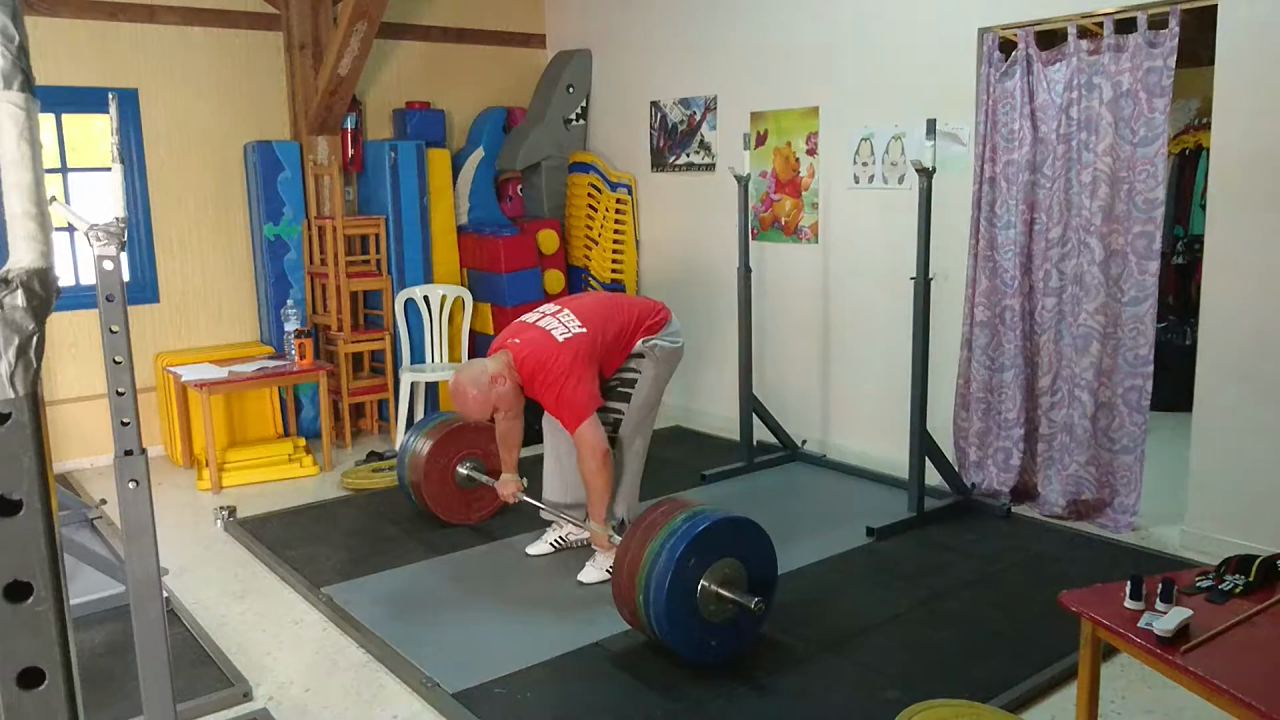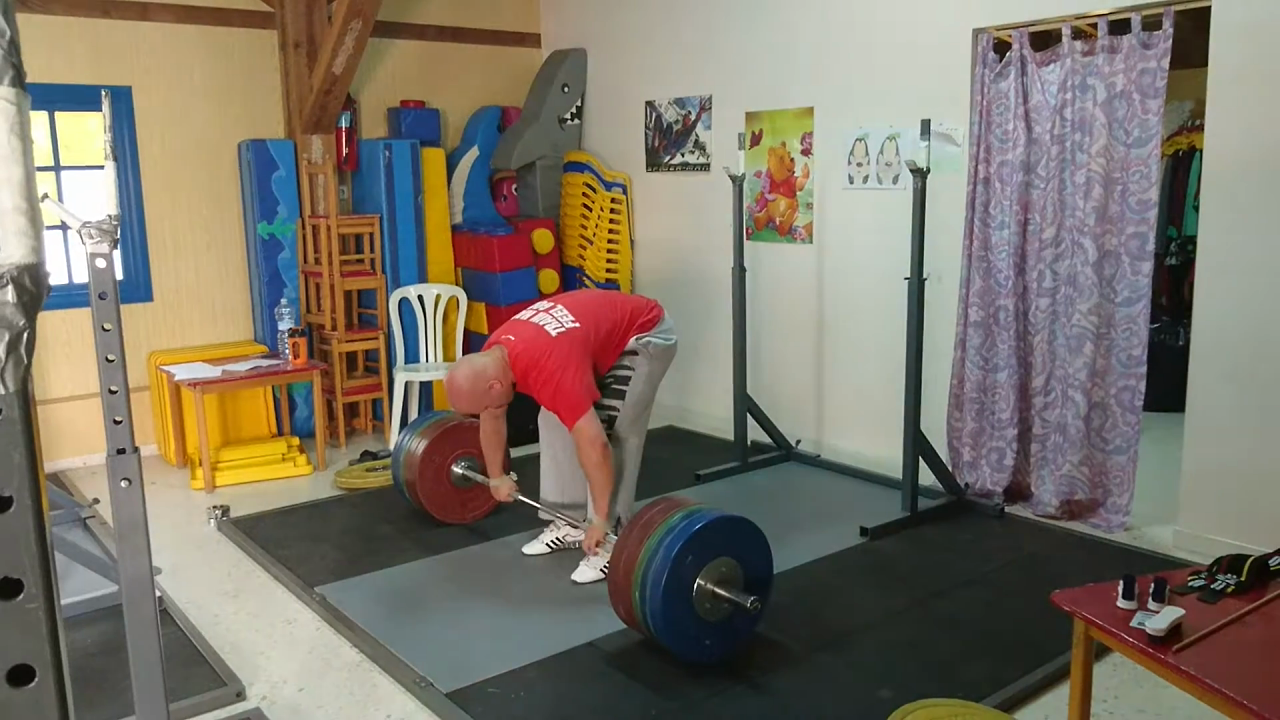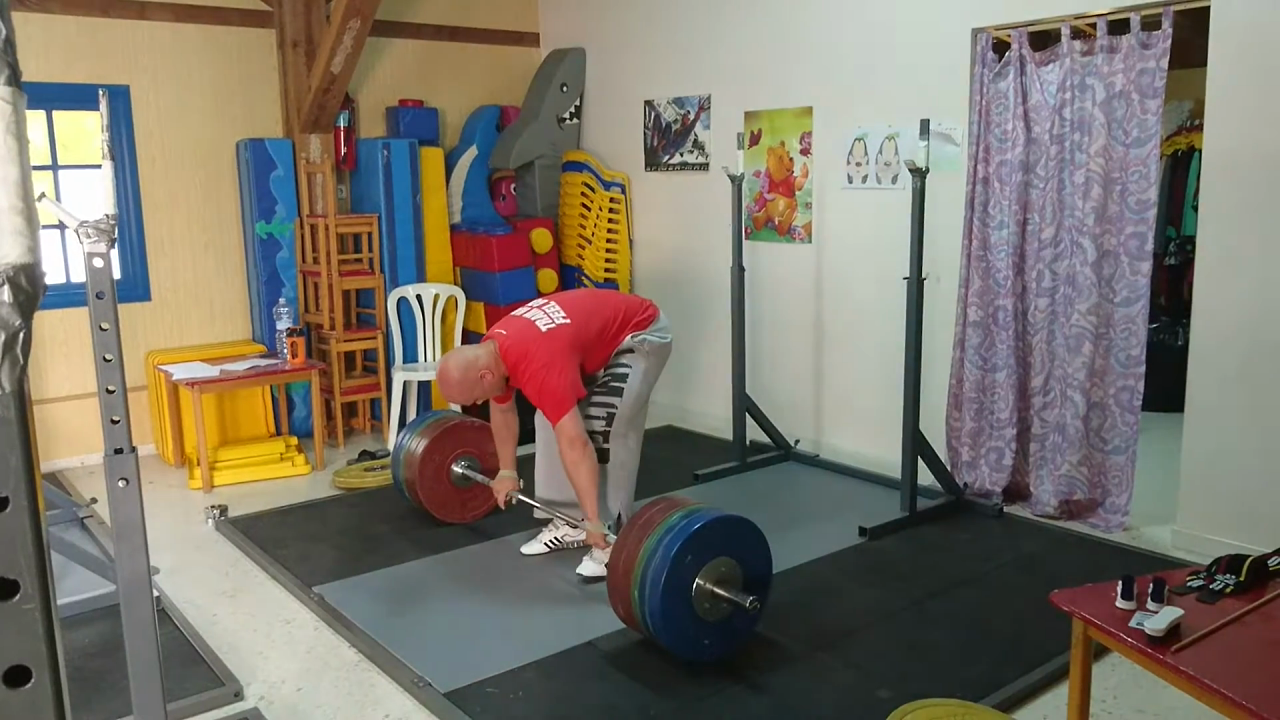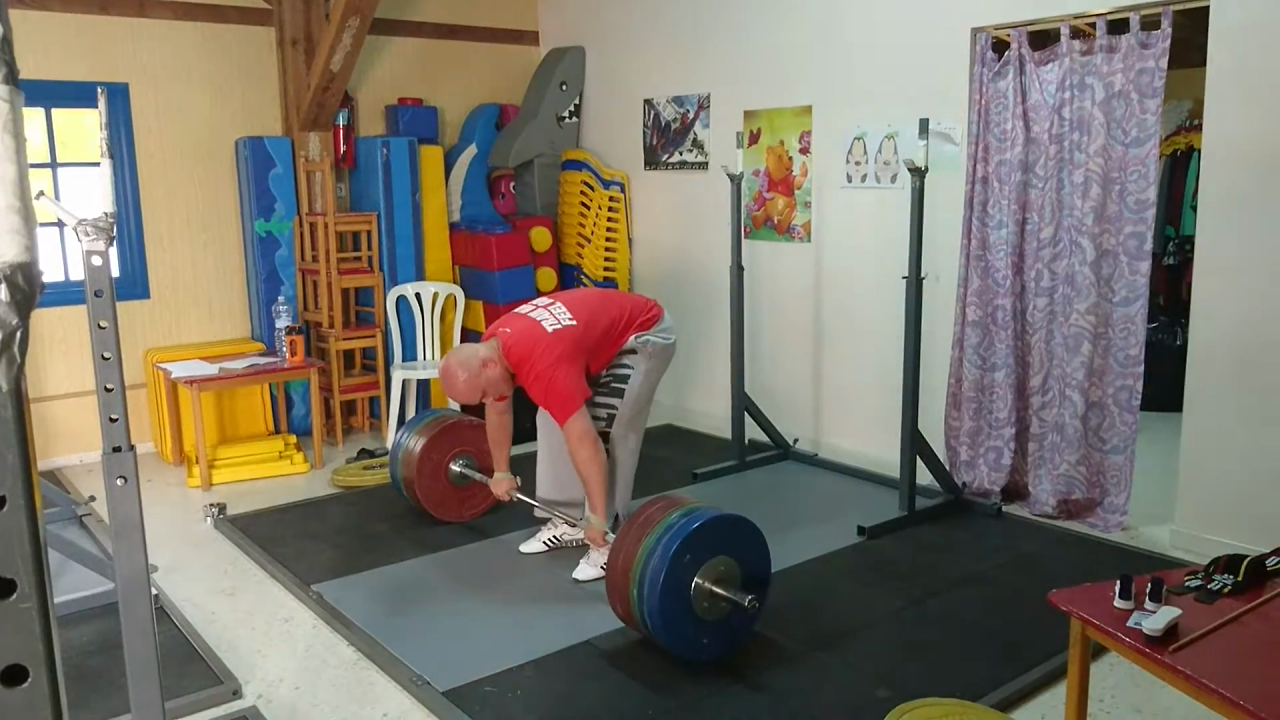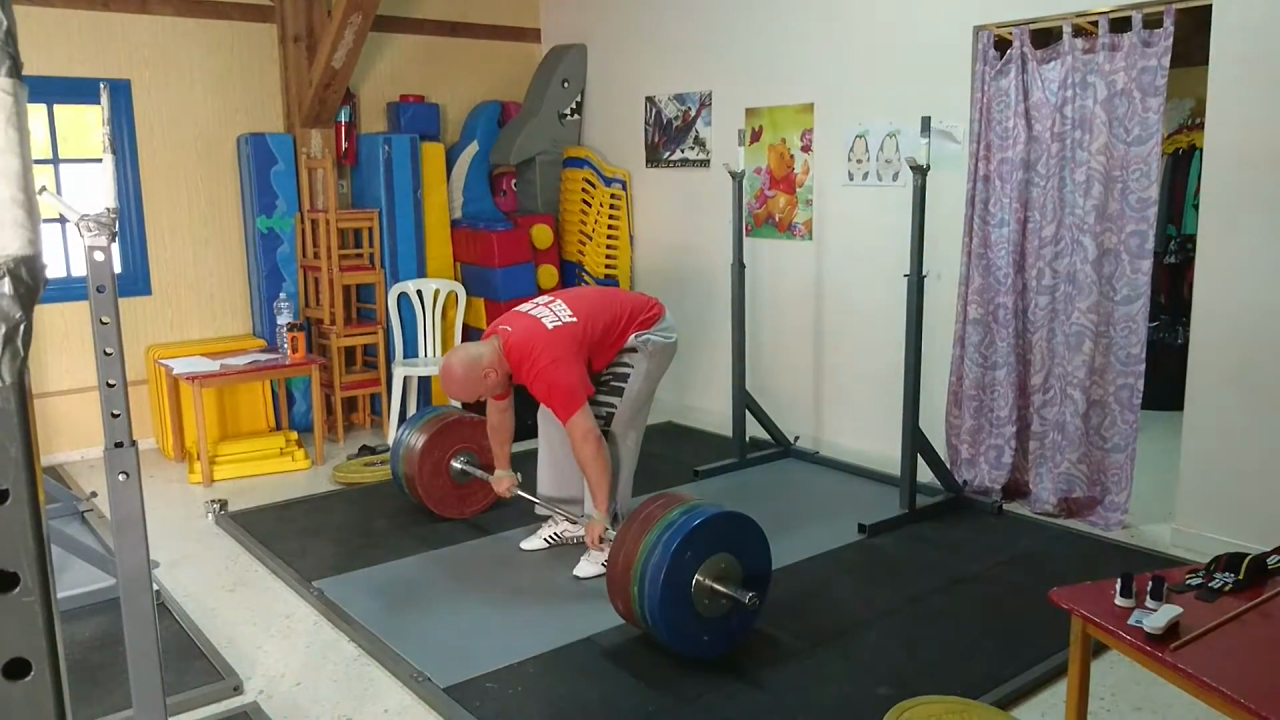
dt=0.4s
person 1, frame 1
left shoulder: (554, 374)
right shoulder: (498, 358)
left elbow: (596, 450)
right elbow: (510, 417)
left wrist: (598, 524)
right wrist: (509, 473)
left hip: (652, 337)
right hip: (610, 330)
left knee: (612, 433)
right knee: (560, 423)
right ankle: (572, 523)
person 1, frame 2
left shoulder: (550, 371)
right shoulder: (490, 358)
left elbow: (595, 443)
right elbow: (492, 420)
left wrist: (600, 521)
right wrist: (496, 477)
left hip: (645, 334)
right hip: (603, 329)
left knee: (608, 429)
right knee: (555, 421)
left ankle: (611, 542)
right ankle: (569, 523)
person 1, frame 3
left shoulder: (538, 366)
right shoulder: (489, 351)
left elbow: (575, 443)
right elbow: (503, 411)
left wrist: (593, 522)
right wrist: (507, 472)
left hip: (641, 334)
right hip: (599, 331)
left knee: (602, 430)
right knee: (552, 421)
left ankle: (609, 539)
right ankle: (569, 523)
person 1, frame 4
left shoulder: (543, 366)
right shoulder: (491, 346)
left elbow: (585, 441)
right elbow: (498, 411)
left wrist: (598, 519)
right wrist: (501, 472)
left hip: (644, 334)
right hip: (604, 329)
left knee: (605, 430)
right knee: (553, 420)
left ankle: (609, 540)
right ankle: (568, 522)
person 1, frame 5
left shoulder: (545, 364)
right shoulder: (490, 346)
left elbow: (588, 438)
right elbow: (499, 409)
left wrist: (599, 515)
right wrist: (502, 469)
left hip: (646, 333)
right hip: (604, 325)
left knee: (605, 427)
right knee: (554, 418)
left ankle: (609, 538)
right ankle: (568, 519)
